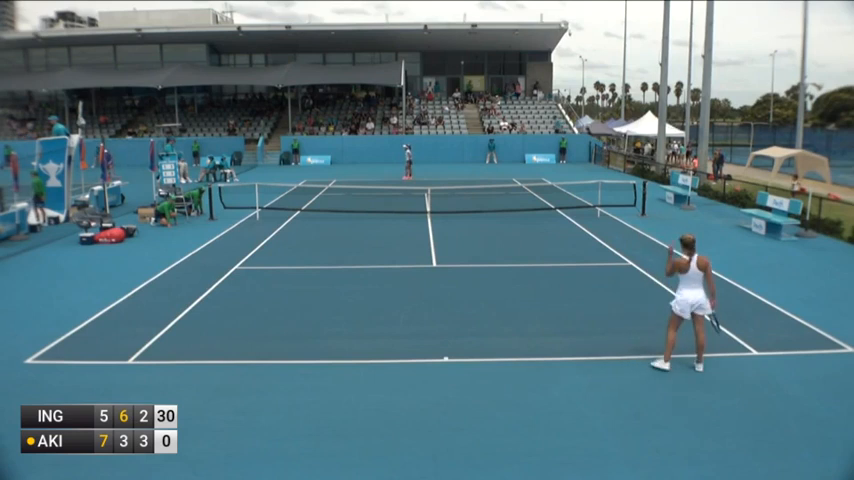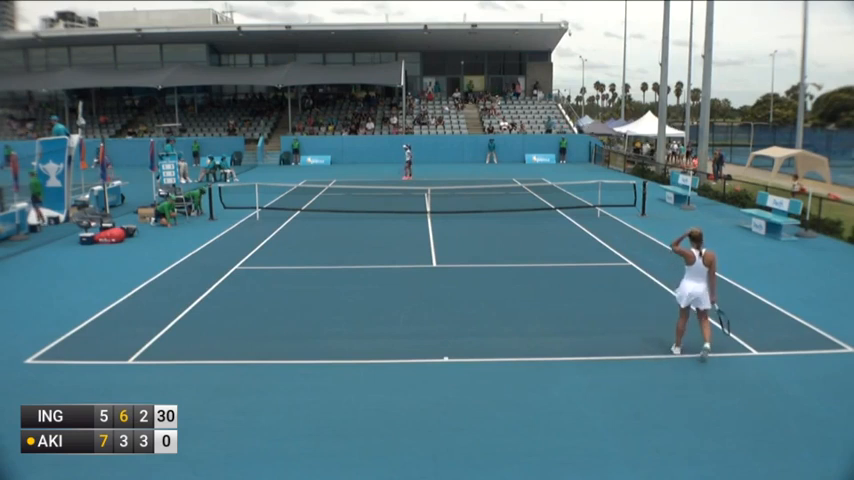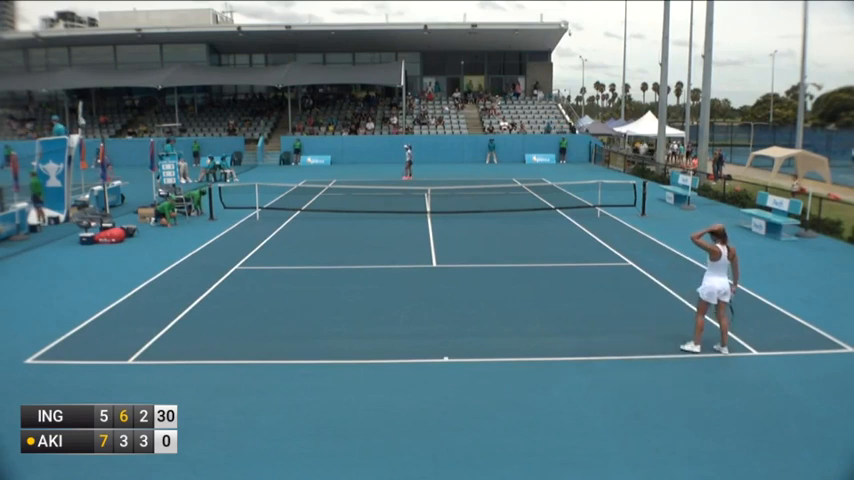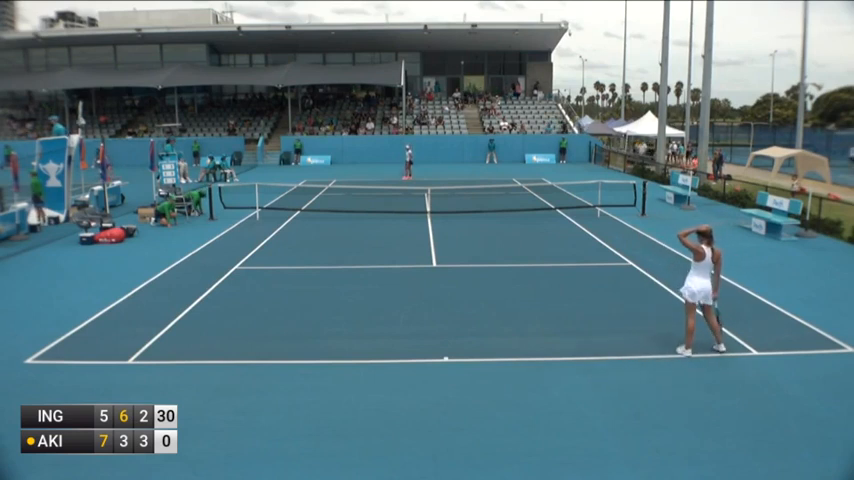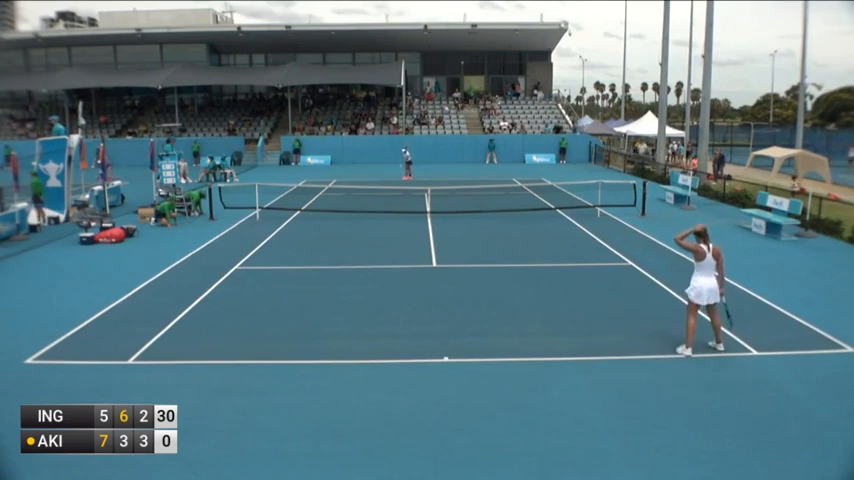
dt=0.7s
person 1, frame 1
left shoulder: (679, 262)
right shoulder: (704, 261)
left elbow: (668, 273)
right elbow: (710, 282)
left wrist: (670, 254)
right wrist: (713, 298)
left hip: (684, 298)
right hip: (700, 298)
left knee: (672, 329)
right knee: (699, 332)
left ankle: (665, 362)
right ankle: (699, 363)
person 1, frame 2
left shoulder: (687, 254)
right shoulder: (711, 256)
left elbow: (673, 246)
right elbow: (712, 278)
left wrist: (683, 236)
right wrist: (713, 294)
left hip: (687, 288)
right hip: (701, 290)
left knee: (682, 319)
right knee: (704, 320)
left ankle: (677, 347)
right ankle: (707, 344)
person 1, frame 3
left shoulder: (713, 249)
right shoulder: (732, 250)
left elbow: (694, 238)
right elbow: (736, 270)
left wrist: (708, 229)
right wrist: (735, 285)
left hip: (710, 285)
right hip: (723, 284)
left knee: (700, 315)
right knee: (722, 316)
left ankle: (696, 344)
right ankle: (723, 346)
person 1, frame 4
left shoulder: (697, 249)
right shoulder: (717, 253)
left elbow: (680, 235)
right elbow: (717, 274)
left wrist: (696, 229)
right wrist: (715, 291)
left hip: (693, 285)
right hip: (706, 286)
left knee: (690, 318)
right knee: (710, 316)
left ankle: (687, 348)
right ankle: (720, 344)
person 1, frame 5
left shoulder: (697, 249)
right shoulder: (717, 250)
left elbow: (677, 239)
right elbow: (721, 271)
left wrist: (692, 230)
right wrist: (722, 287)
left hip: (698, 285)
right hip: (712, 285)
left knee: (692, 317)
right knee: (714, 315)
left ankle: (688, 348)
right ankle: (719, 343)
